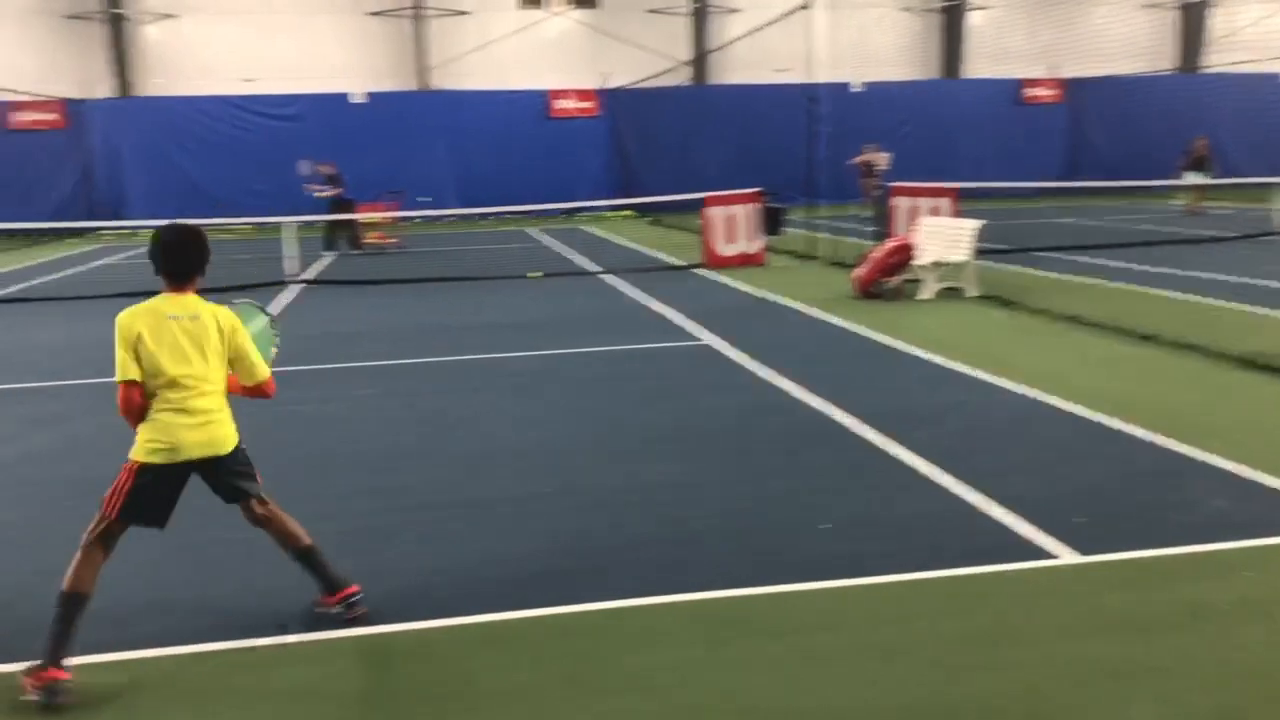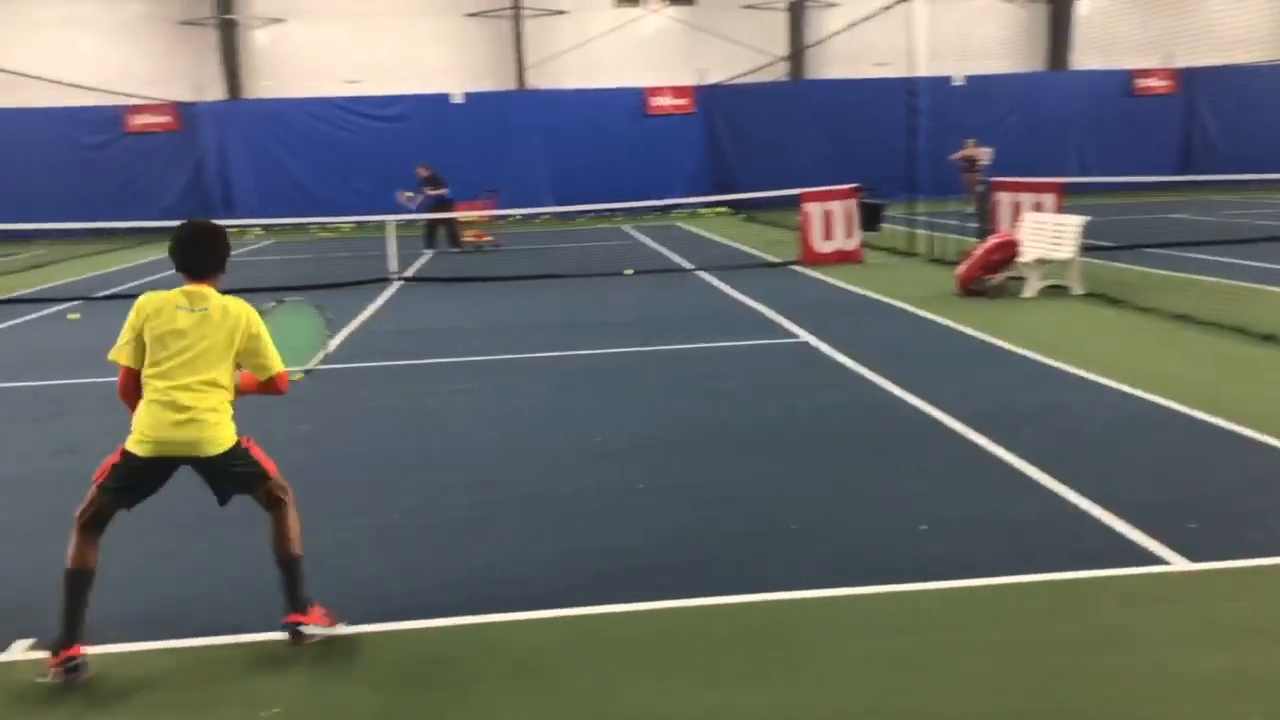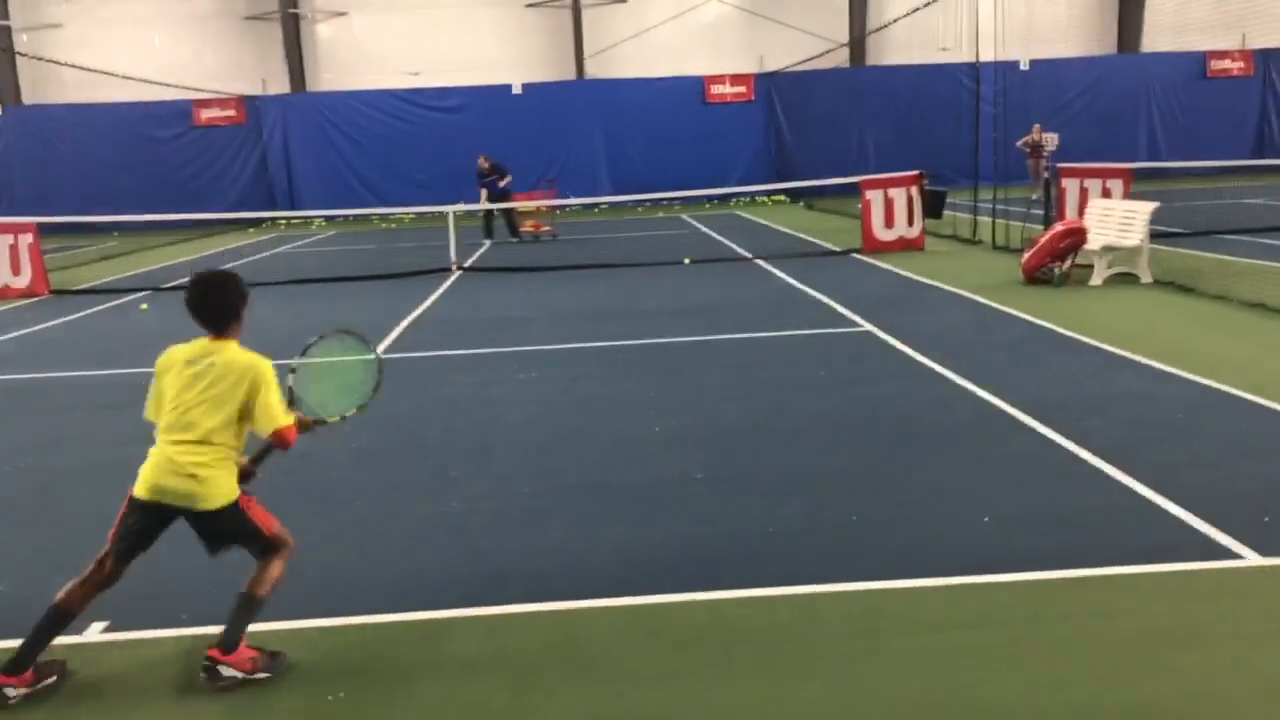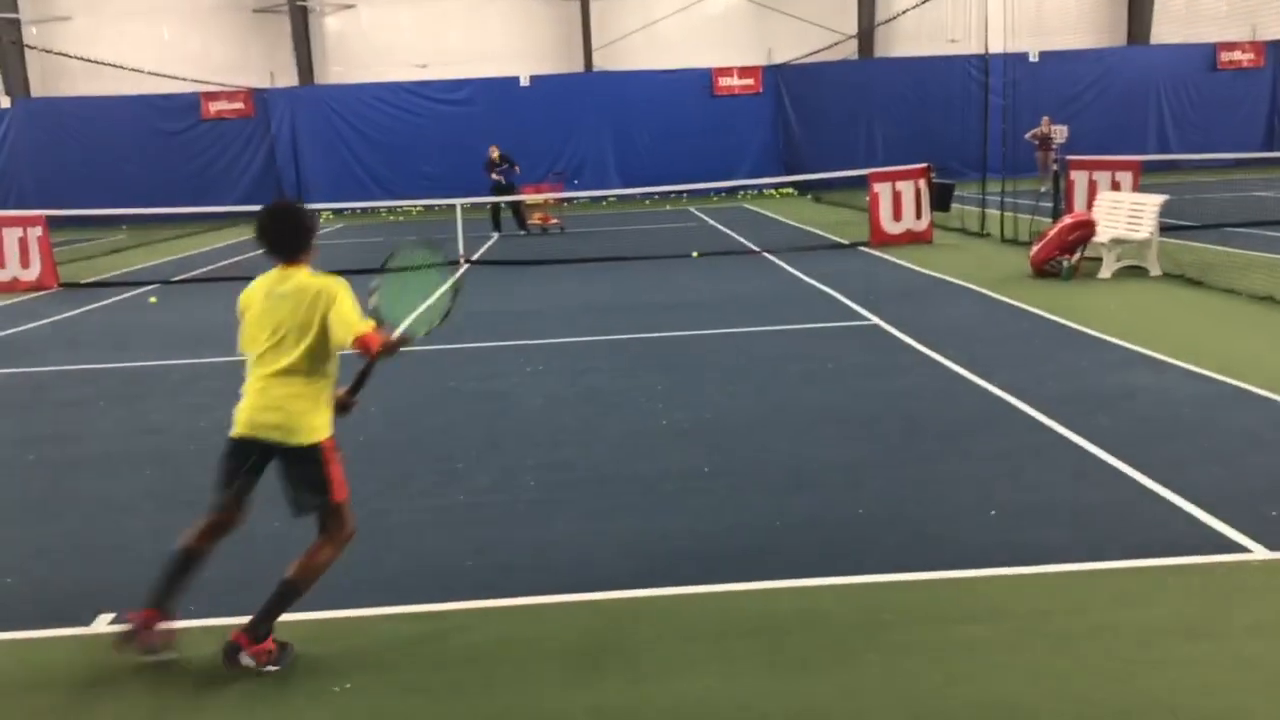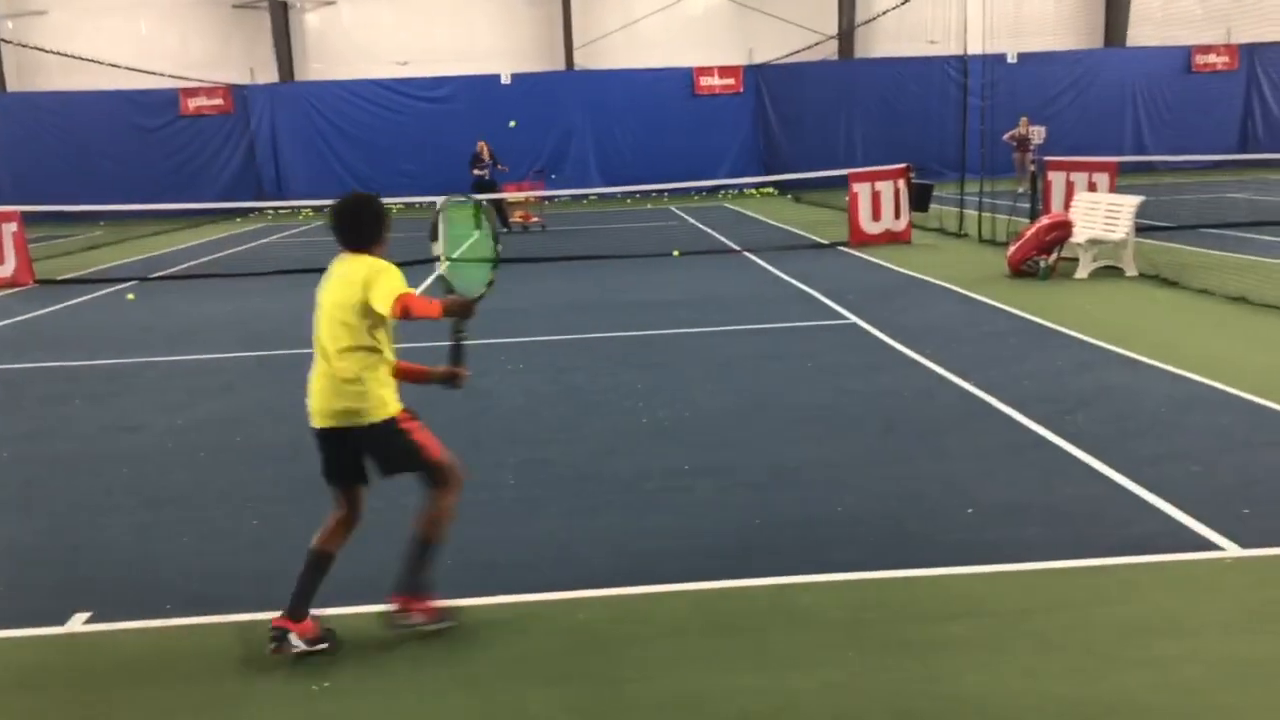
dt=0.2s
person 1, frame 1
left shoulder: (131, 320)
right shoulder: (222, 318)
left elbow: (129, 401)
right elbow: (261, 387)
left hip: (163, 446)
right hip: (219, 439)
left knee: (97, 542)
right knee: (263, 510)
left ankle: (51, 669)
right ankle: (339, 590)
person 1, frame 2
left shoulder: (146, 307)
right shoulder: (239, 313)
left elbow: (128, 383)
right elbow: (278, 383)
left hip: (151, 435)
right hip: (212, 433)
left knee: (88, 524)
right knee: (280, 500)
left ankle: (66, 650)
right ankle: (302, 613)
person 1, frame 3
left shoulder: (171, 360)
right shoulder: (254, 368)
right elbow: (283, 437)
right wrist: (299, 423)
left hip: (157, 480)
right hip: (212, 488)
left knee: (105, 569)
right knee: (278, 550)
right ankle: (228, 651)
person 1, frame 4
left shoulder: (251, 294)
right shoulder: (329, 288)
right elbow: (368, 344)
right wrist: (390, 341)
left hip: (251, 421)
right hip: (303, 427)
left knee: (220, 518)
right knee: (338, 530)
left ankle: (150, 616)
right ankle: (255, 638)
person 1, frame 5
left shoulder: (331, 279)
right shoulder: (377, 271)
right elbow: (407, 306)
left wrist: (434, 375)
right wrist: (448, 307)
left hip: (325, 407)
right hip: (371, 407)
left knee: (347, 511)
right knee: (448, 479)
left ankle: (293, 621)
right ankle: (411, 597)
